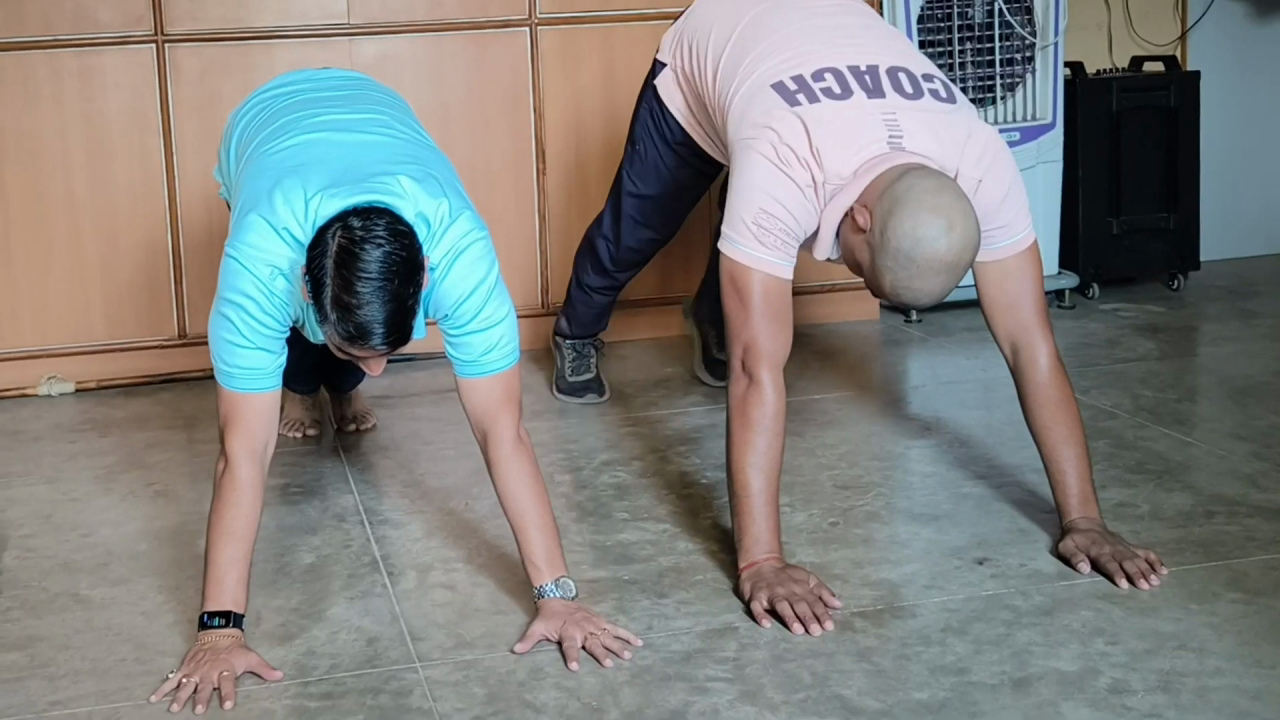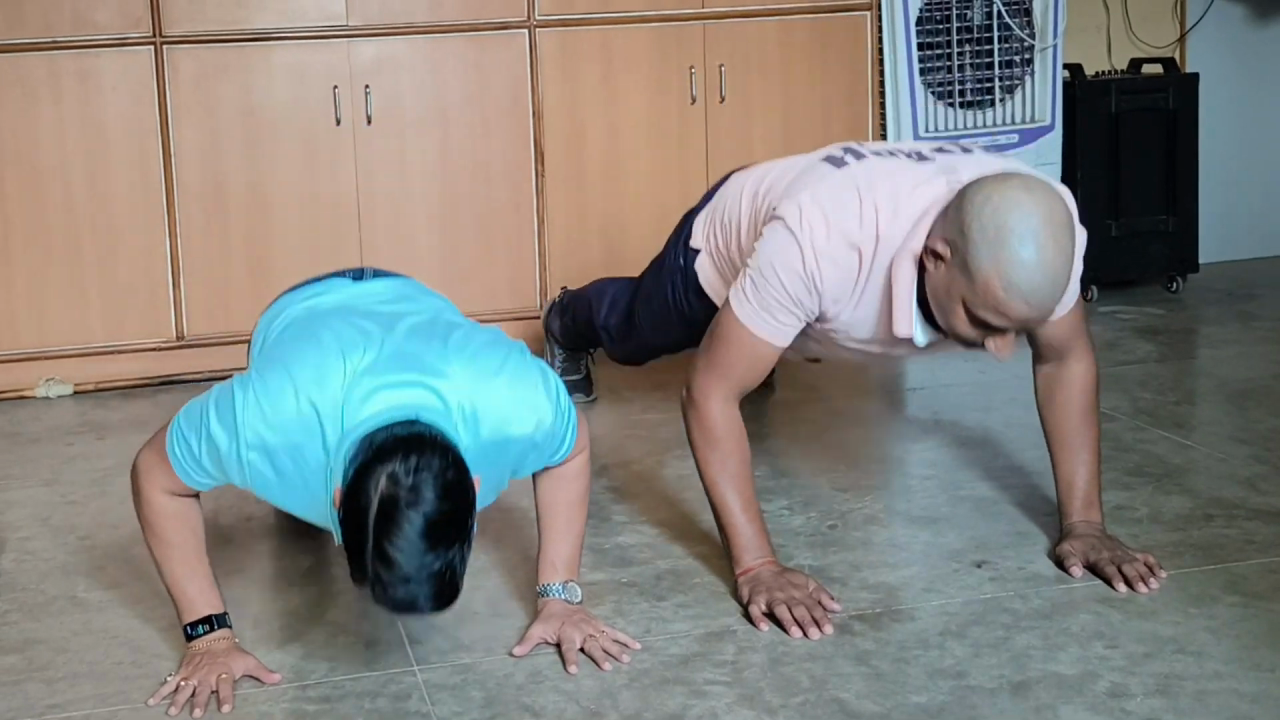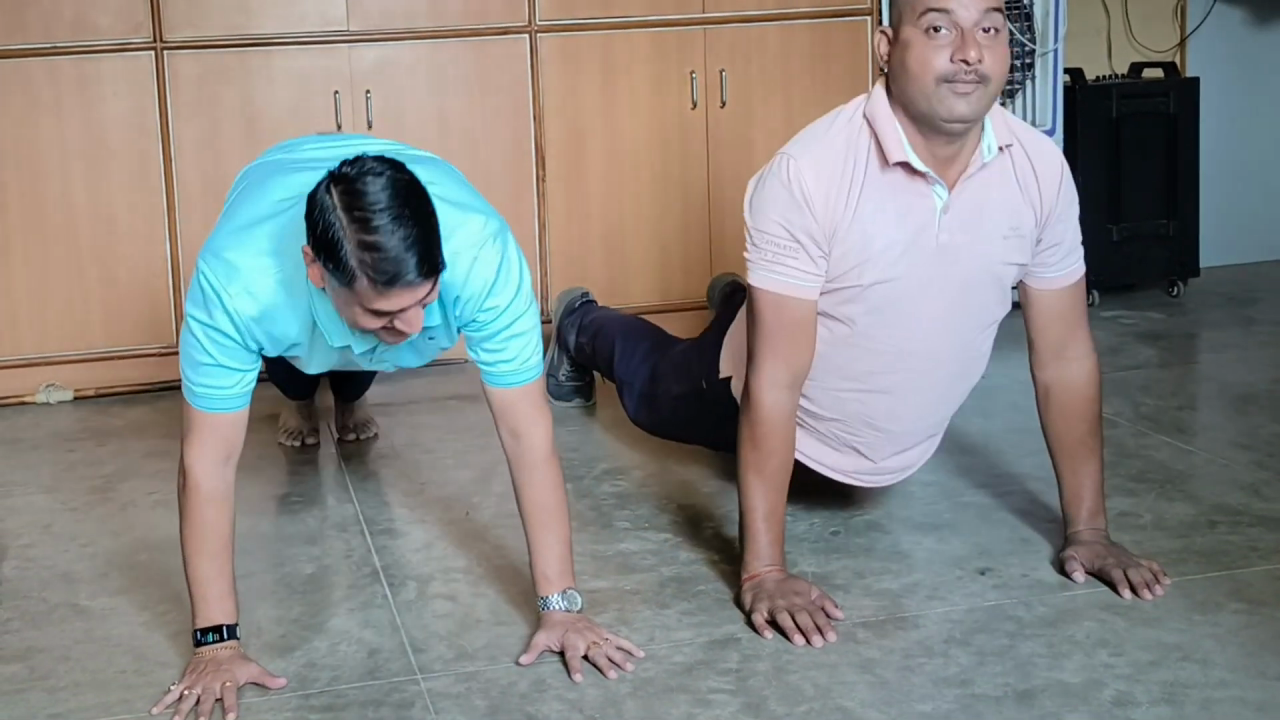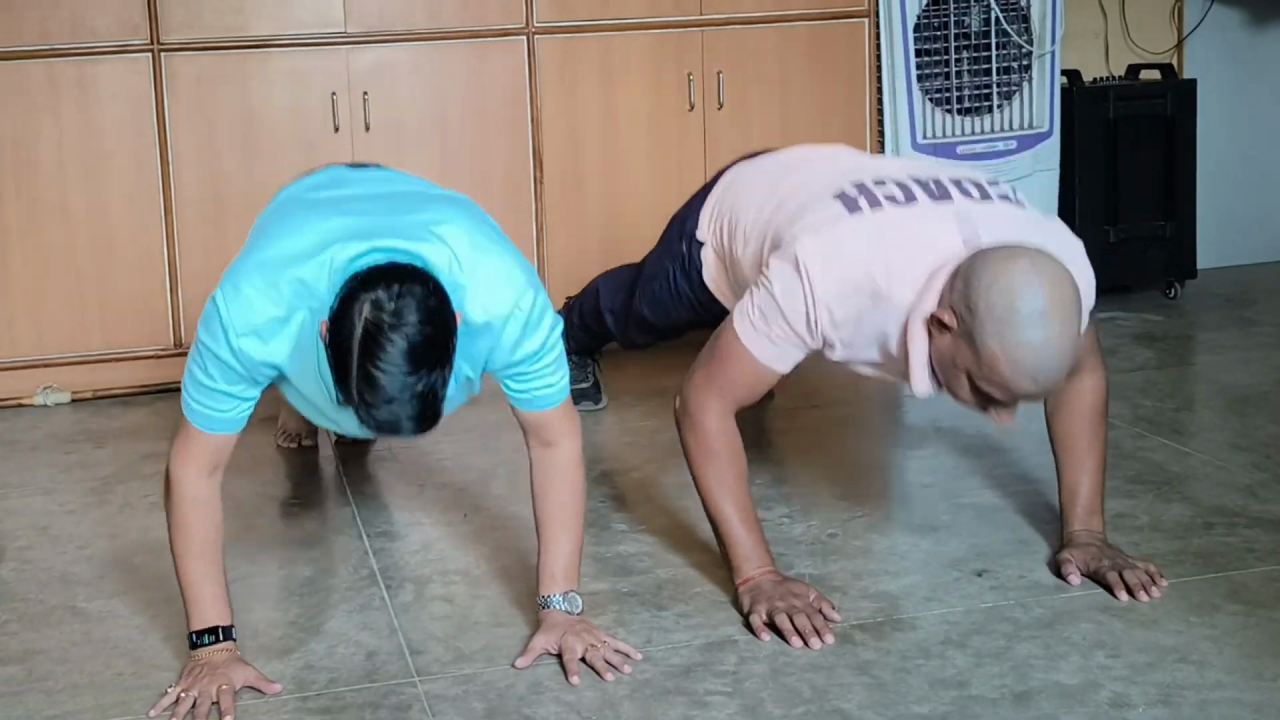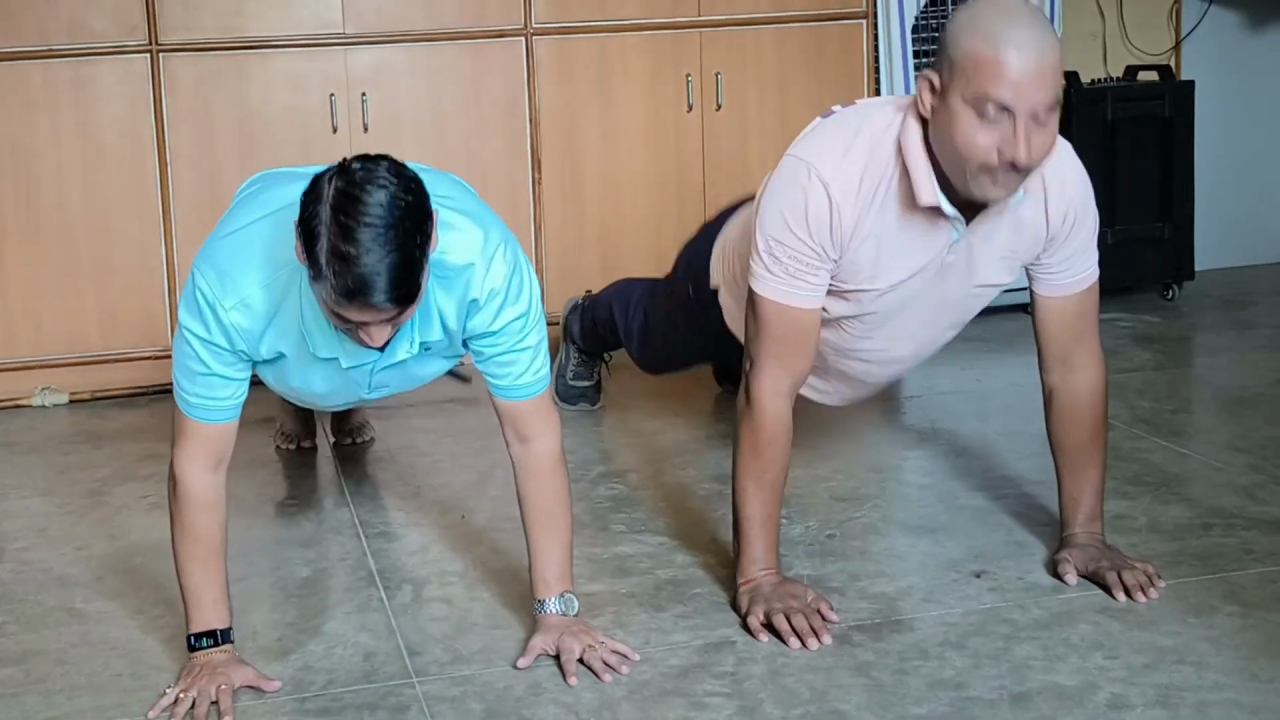
dt=1s
person 1, frame 1
left shoulder: (981, 164)
right shoulder: (786, 172)
left elbow: (1029, 344)
right elbow: (759, 371)
left wrist: (1082, 519)
right wrist: (760, 561)
left knee: (752, 242)
right knee: (633, 229)
left ankle: (711, 323)
right ankle: (578, 332)
person 1, frame 2
left shoulder: (1050, 225)
right shoulder: (824, 239)
left elbow: (1071, 357)
right elbow: (710, 396)
left wrist: (1082, 517)
right wrist: (752, 562)
right hip: (733, 233)
right knee: (632, 327)
left ankle: (759, 339)
right ankle: (568, 320)
person 1, frame 3
left shoulder: (1038, 168)
right shoulder: (809, 173)
left elbow: (1065, 358)
right elbow: (774, 386)
left wrist: (1087, 530)
right wrist: (763, 570)
right hip: (755, 390)
right knee: (655, 399)
right ankle: (580, 332)
person 1, frame 4
left shoulder: (1060, 264)
right shoulder: (831, 283)
left elbow: (1084, 374)
right elbow: (701, 406)
left wrist: (1084, 528)
right wrist: (753, 573)
right hip: (739, 207)
right knee: (636, 312)
left ankle: (756, 340)
right ankle: (574, 333)
person 1, frame 5
left shoulder: (1060, 184)
right shoulder: (824, 177)
left elbow: (1074, 364)
right elbow: (769, 386)
left wrist: (1083, 525)
right wrist: (755, 568)
right knee: (662, 345)
right ankle: (589, 324)
person 2, frame 1
left shoulder: (459, 253)
right shoulder: (263, 260)
left elbow: (502, 431)
right elbow: (245, 453)
left wrist: (556, 593)
right wrist: (220, 628)
left knee: (350, 360)
right knee: (299, 361)
left ankle: (341, 390)
right ankle: (298, 388)
person 2, frame 2
left shoulder: (517, 410)
right shoulder: (268, 427)
left elbow: (570, 450)
right elbow: (153, 478)
left wrist: (560, 592)
right wrist: (207, 627)
right hip: (305, 313)
person 2, frame 3
left shoulder: (479, 248)
right shoulder: (236, 272)
left elbow: (528, 436)
right elbow: (208, 465)
left wrist: (560, 606)
right wrist: (216, 642)
left ankle: (349, 397)
right ankle: (299, 403)
person 2, frame 4
left shoulder: (503, 296)
right shoulder: (258, 309)
left elbow: (553, 440)
right elbow: (194, 468)
left wrist: (561, 603)
right wrist: (211, 640)
right knee: (304, 402)
right ankle: (301, 407)
person 2, frame 5
left shoulder: (485, 259)
right shoulder: (231, 278)
left elbow: (534, 441)
right elbow: (199, 470)
left wrist: (557, 609)
right wrist: (210, 646)
left ankle: (348, 405)
right ankle: (302, 406)
